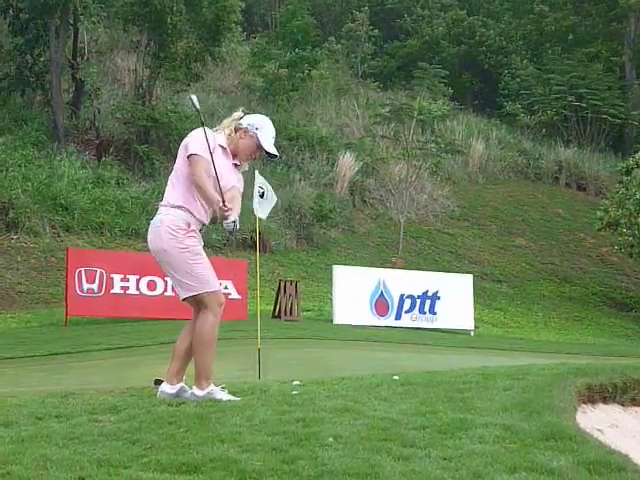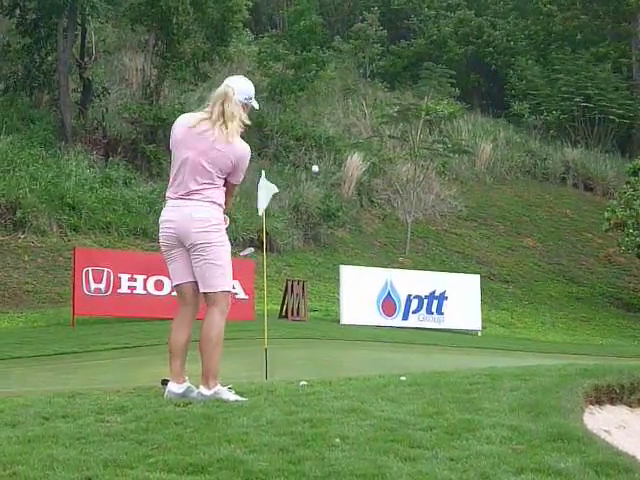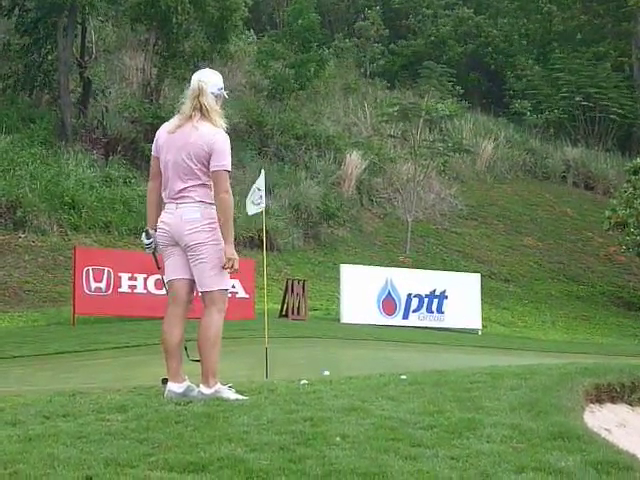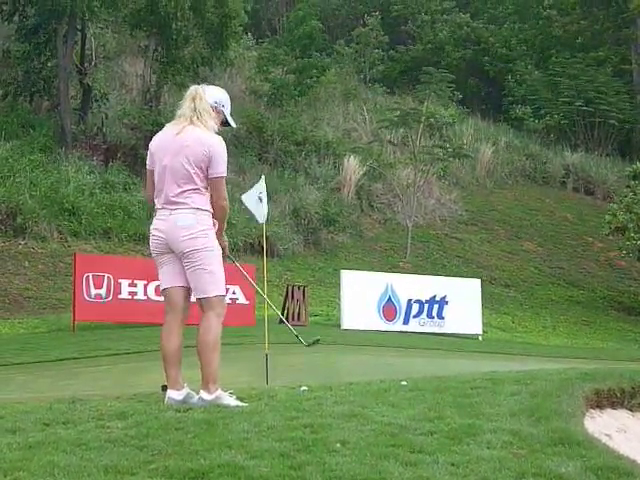
dt=1s
person 1, frame 1
left shoulder: (235, 169)
right shoulder: (201, 137)
left elbow: (234, 201)
right elbow: (199, 177)
left wrist: (231, 216)
right wrist: (218, 206)
left hip: (182, 234)
right hip: (173, 229)
left knee: (205, 309)
right knee: (213, 303)
left ankle: (172, 383)
right ankle: (203, 386)
person 1, frame 2
left shoulder: (182, 123)
right shoulder: (240, 148)
left hip: (170, 217)
right hip: (204, 220)
left knee: (186, 304)
right knee: (218, 304)
left ankle: (176, 383)
right ankle: (210, 386)
person 1, frame 3
left shoulder: (165, 131)
right shoulder: (215, 136)
left elbow: (154, 183)
right elbow: (222, 193)
left wrist: (151, 229)
right wrist: (228, 242)
left hip: (169, 220)
right hip: (200, 221)
left knee: (177, 302)
right knee: (216, 303)
left ankle: (175, 382)
right ankle: (210, 385)
person 1, frame 4
left shoulder: (159, 138)
right shoulder: (212, 142)
left elbow: (151, 193)
right elbow: (219, 200)
right wrist: (219, 234)
left hip: (161, 228)
right hip: (194, 226)
left knee: (175, 310)
right knee: (213, 309)
left ankle: (175, 390)
right ankle: (210, 390)
